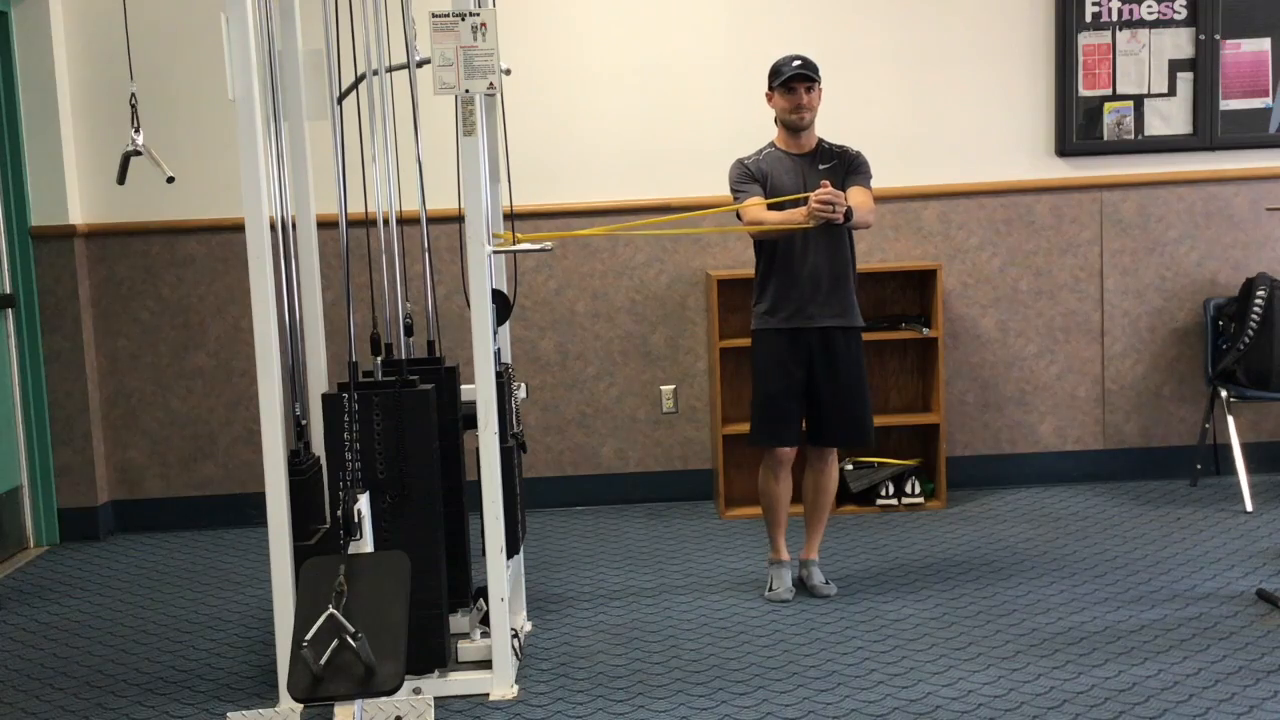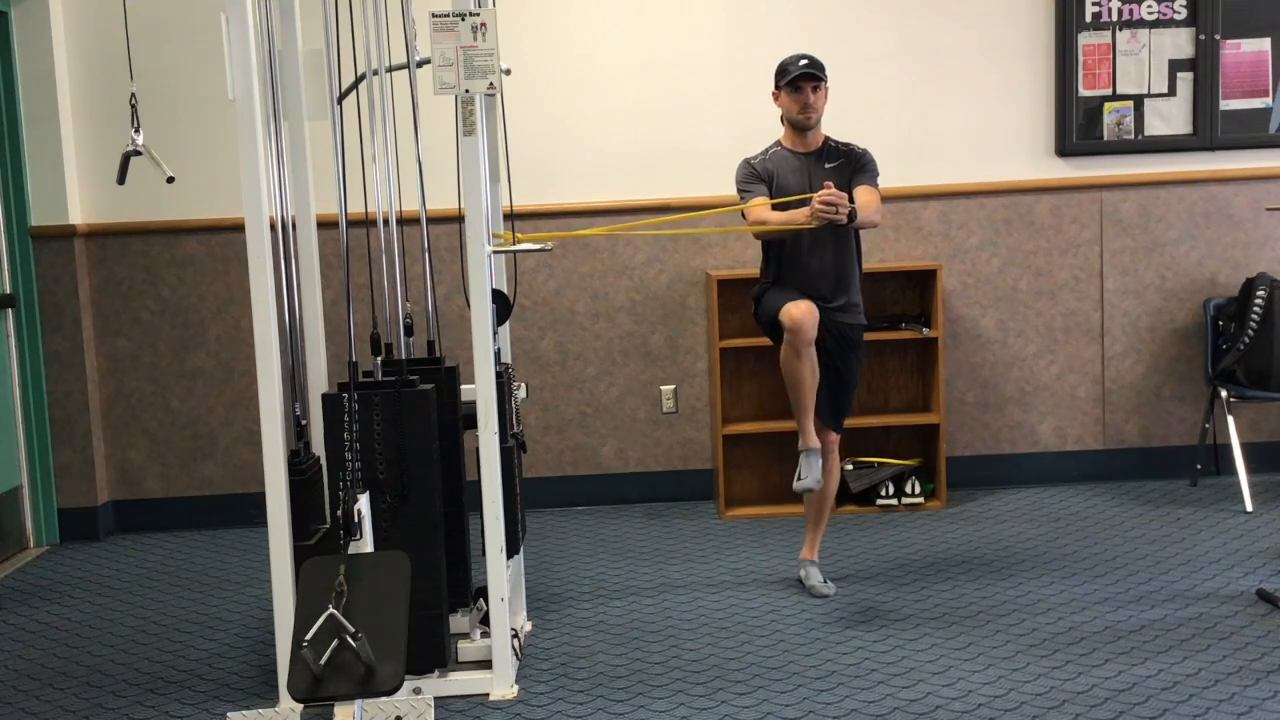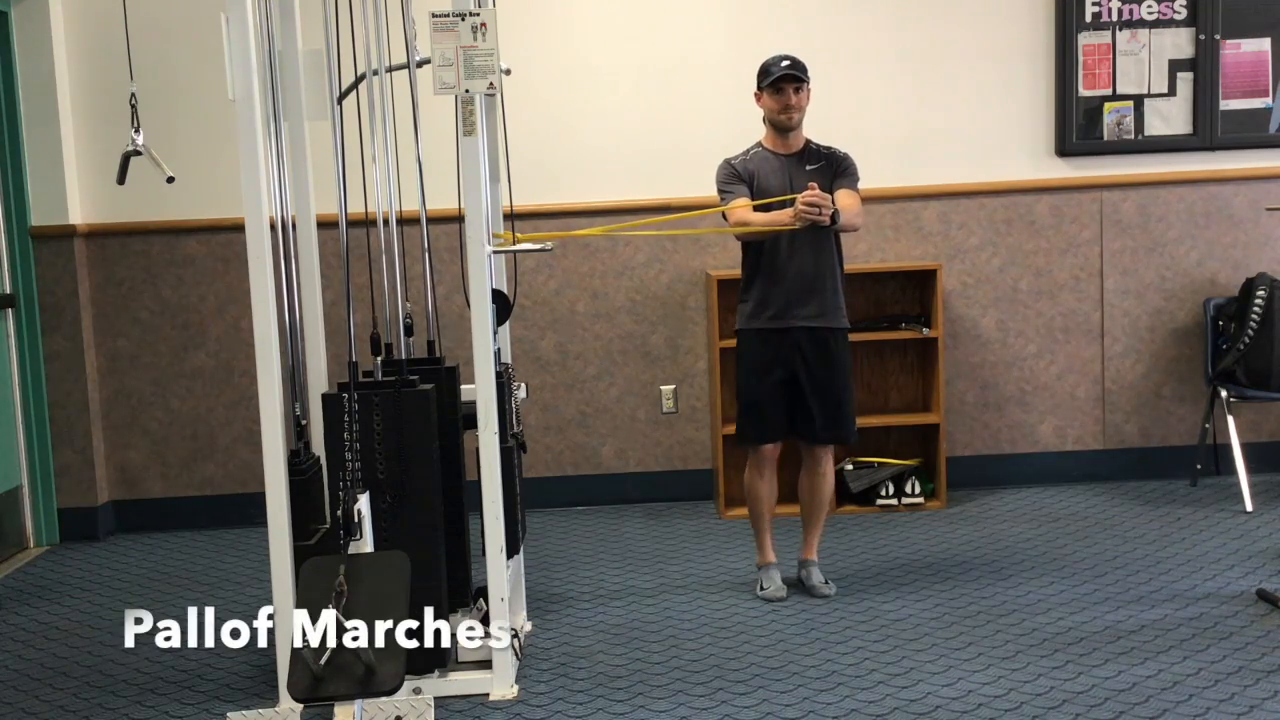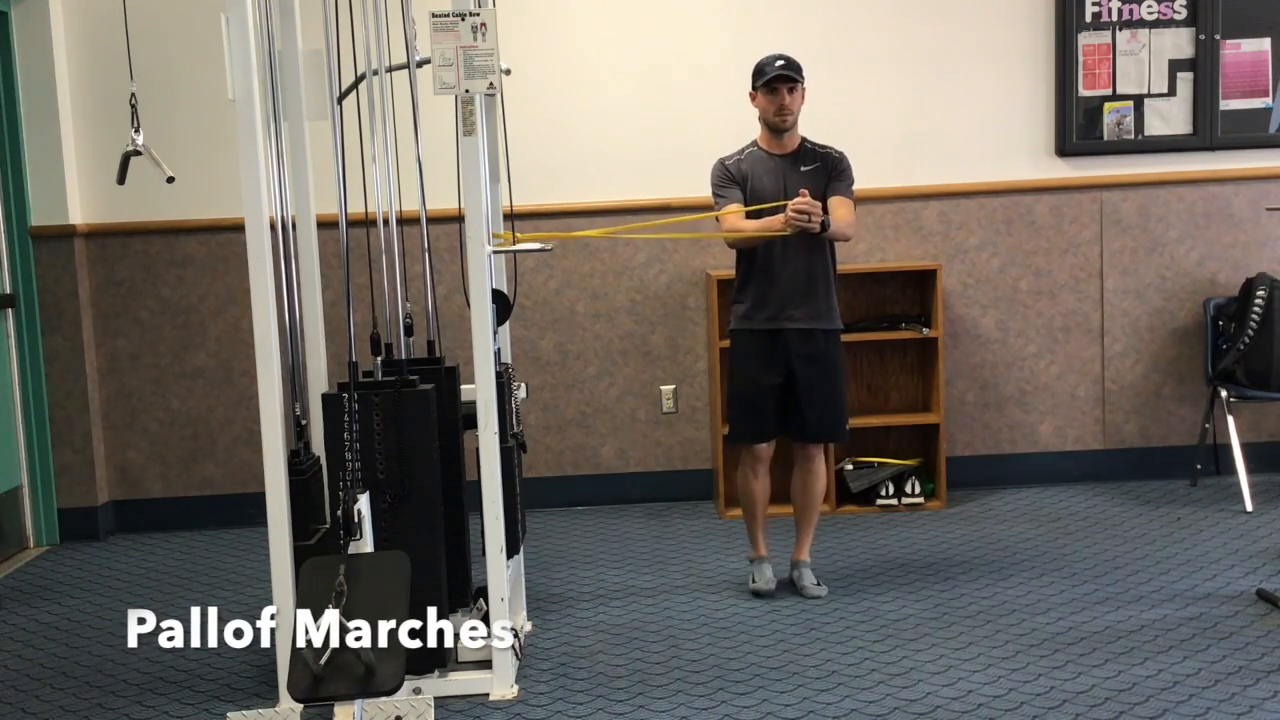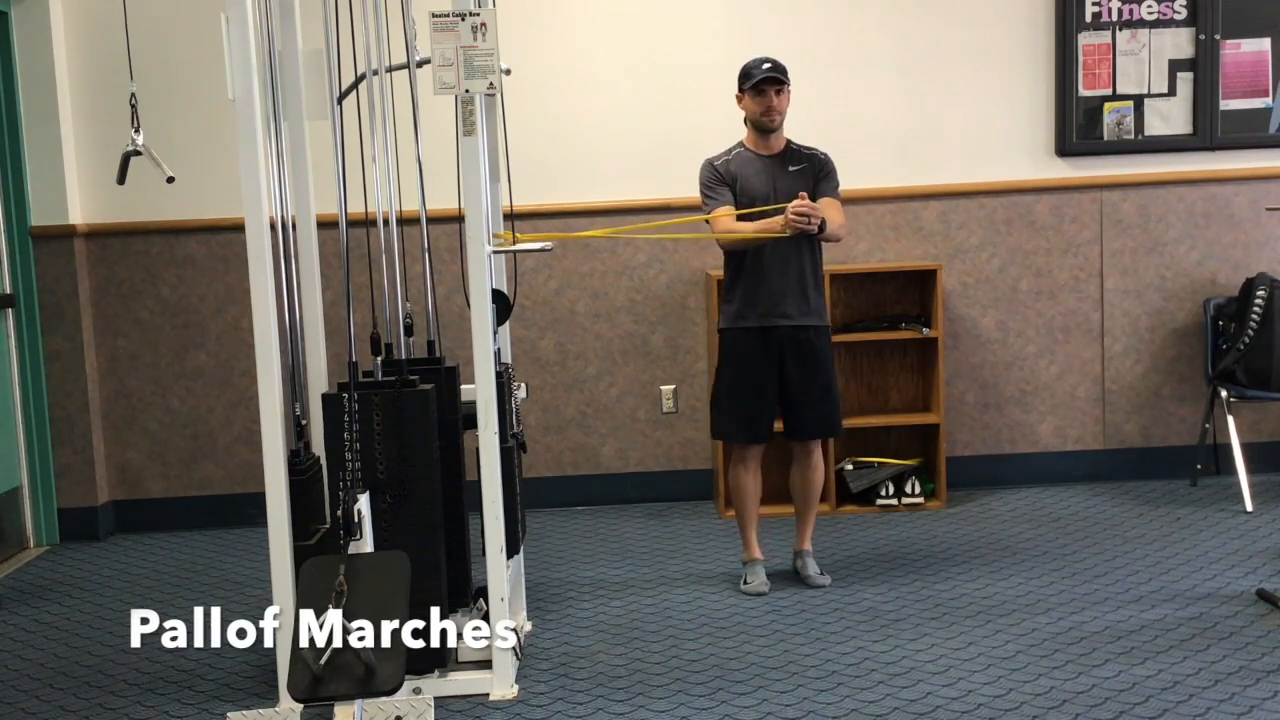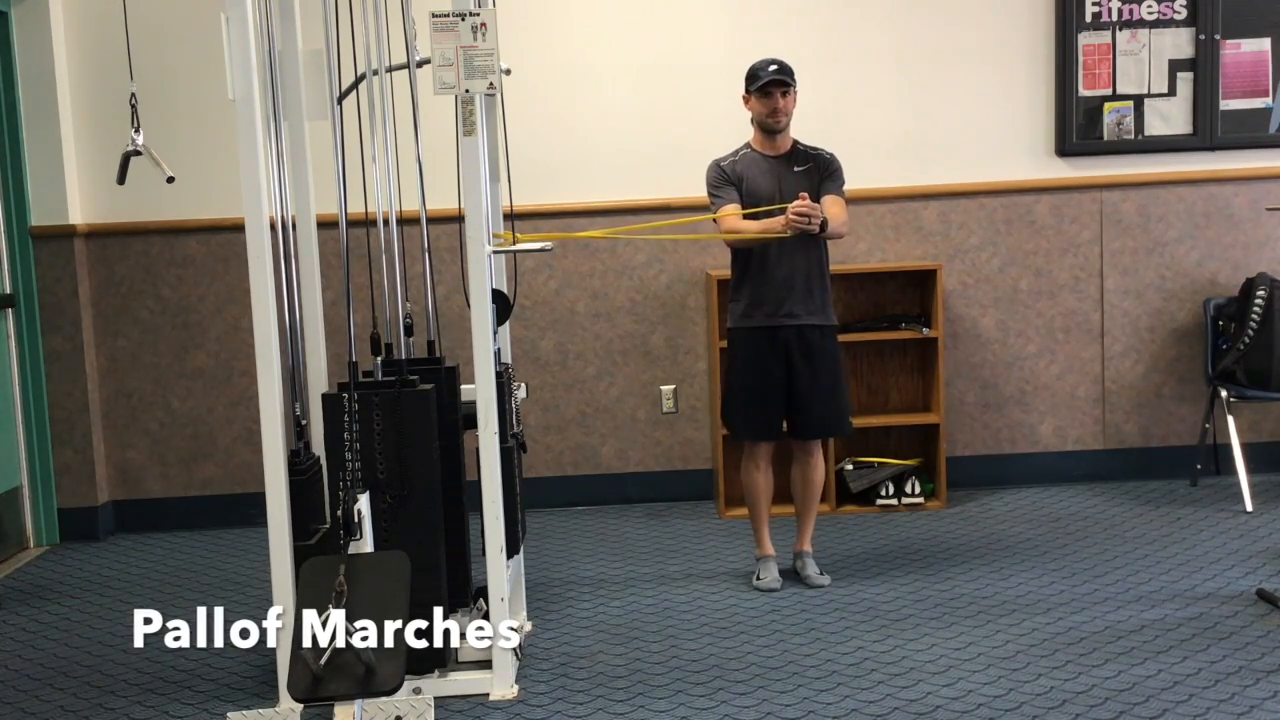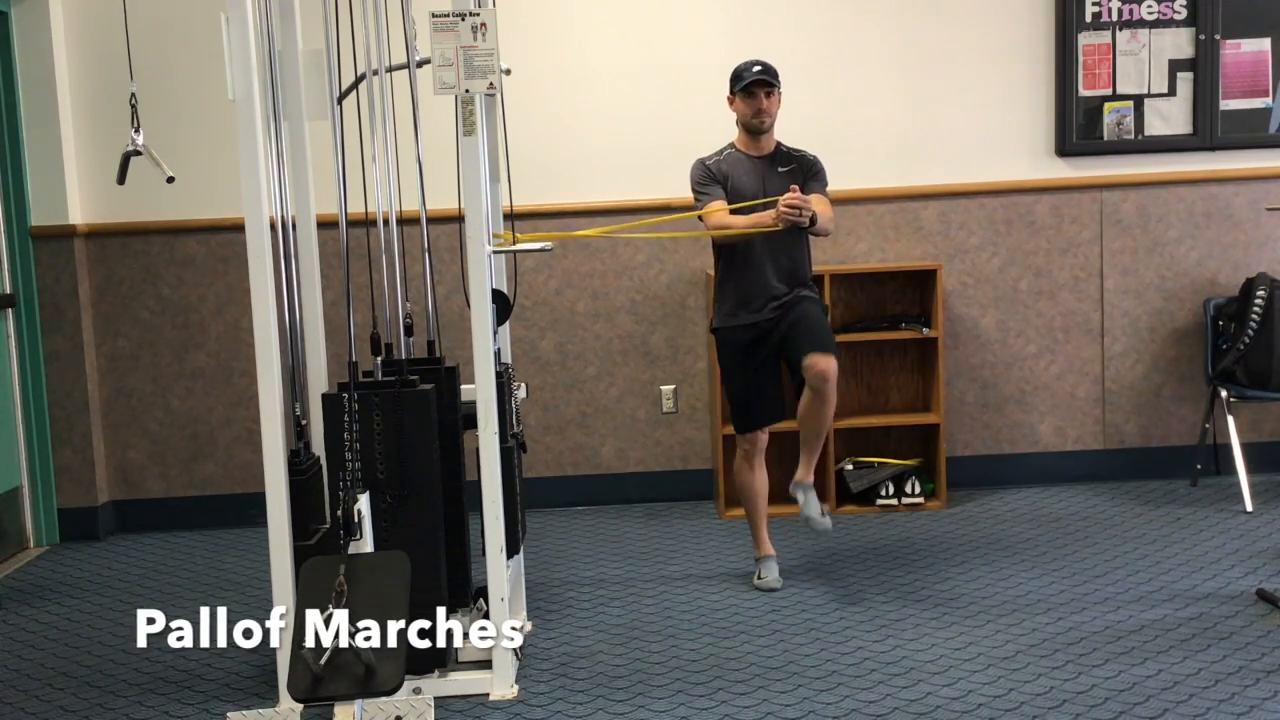
dt=0.7s
person 1, frame 1
left shoulder: (848, 161)
right shoulder: (750, 168)
left elbow: (866, 214)
right elbow: (756, 222)
left wrist: (842, 210)
right wrist: (804, 212)
left hip: (837, 323)
right hip: (778, 325)
left knee: (826, 447)
right knee: (779, 450)
left ankle: (810, 558)
right ankle: (779, 559)
person 1, frame 2
left shoulder: (855, 159)
right shoulder: (756, 167)
left elbow: (873, 213)
right elbow: (760, 222)
left wrist: (846, 212)
right wrist: (808, 213)
left hip: (843, 309)
right hip: (783, 294)
left knee: (832, 438)
right knee: (803, 321)
left ankle: (809, 556)
right ankle: (806, 446)
person 1, frame 3
left shoulder: (836, 162)
right shoulder: (737, 168)
left elbow: (854, 217)
right elbow: (742, 224)
left wrist: (829, 213)
right wrist: (792, 214)
left hip: (824, 325)
right hip: (763, 326)
left knee: (820, 450)
right knee: (764, 449)
left ankle: (810, 559)
right ankle: (766, 561)
person 1, frame 4
left shoulder: (831, 162)
right shoulder: (731, 168)
left elbow: (846, 227)
right elbow: (734, 233)
left wrist: (817, 222)
right wrist: (783, 221)
left hip: (816, 325)
right hip: (755, 327)
left knee: (810, 448)
right knee: (756, 449)
left ankle: (802, 559)
right ankle: (760, 556)
person 1, frame 5
left shoulder: (816, 162)
right shoulder: (719, 168)
left elbow: (837, 228)
right elbow: (725, 233)
left wrist: (815, 222)
right wrist: (782, 223)
left hip: (806, 321)
right hip: (747, 324)
left knee: (809, 442)
right knee: (747, 446)
left ankle: (804, 549)
right ankle: (752, 557)
person 1, frame 6
left shoulder: (822, 163)
right shoulder: (726, 169)
left elbow: (840, 224)
right elbow: (731, 231)
left wrist: (817, 222)
right wrist: (783, 222)
left hip: (812, 320)
right hip: (753, 323)
left knee: (810, 441)
right knee: (758, 443)
left ankle: (804, 550)
right ankle: (765, 553)
person 1, frame 7
left shoulder: (804, 164)
right shoulder: (710, 169)
left elbow: (826, 222)
right elbow: (719, 226)
left wrist: (806, 215)
right wrist: (773, 216)
left hip: (794, 296)
right hip: (740, 314)
left knee: (823, 370)
right knee: (751, 438)
left ankle: (805, 478)
right ankle: (764, 552)
